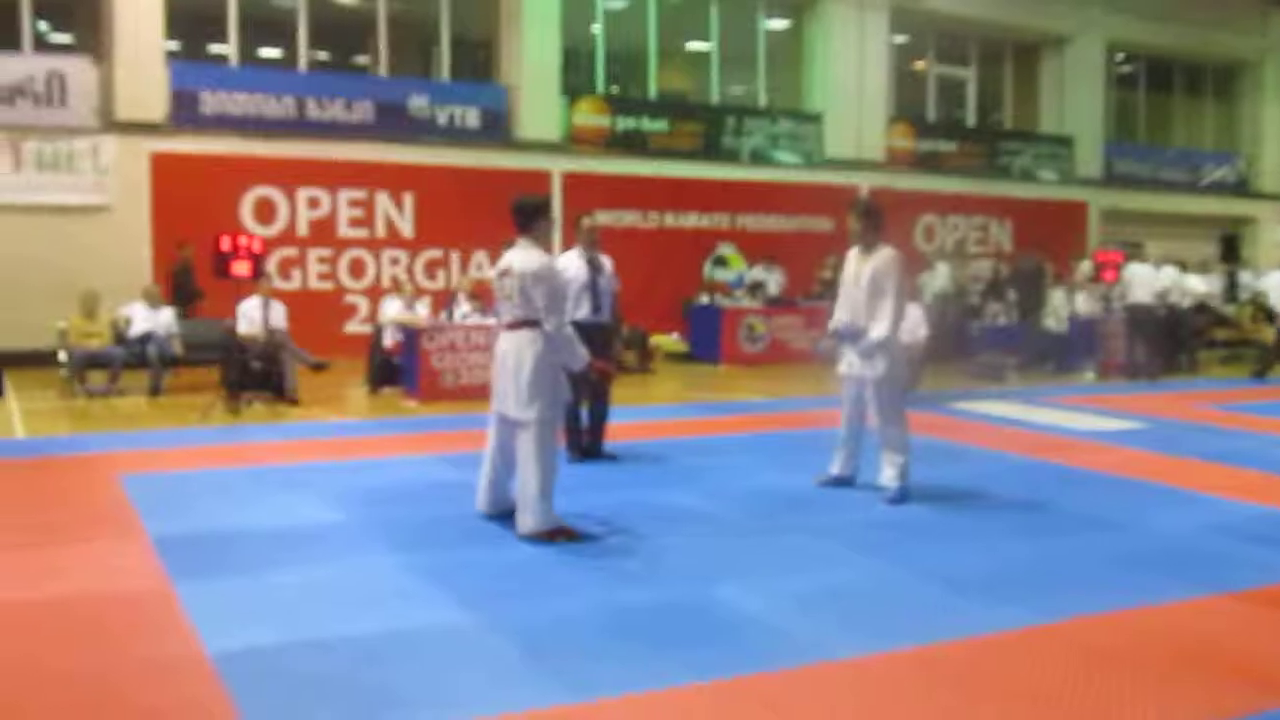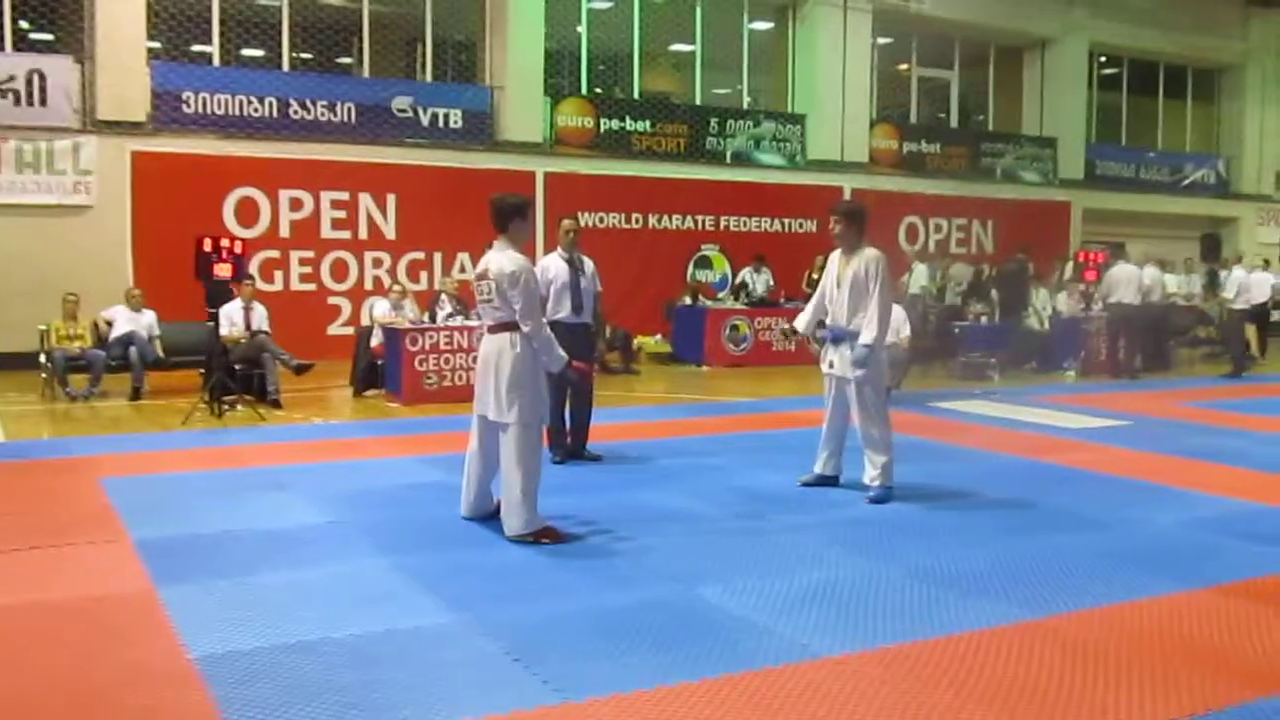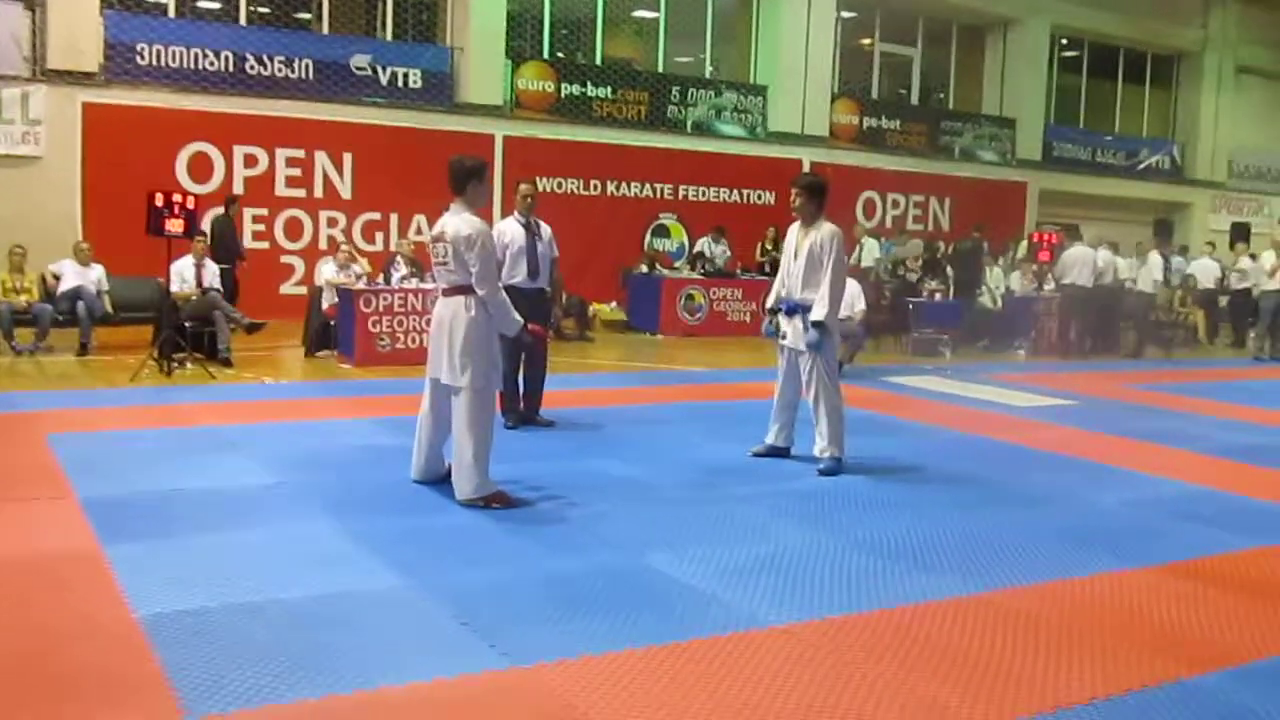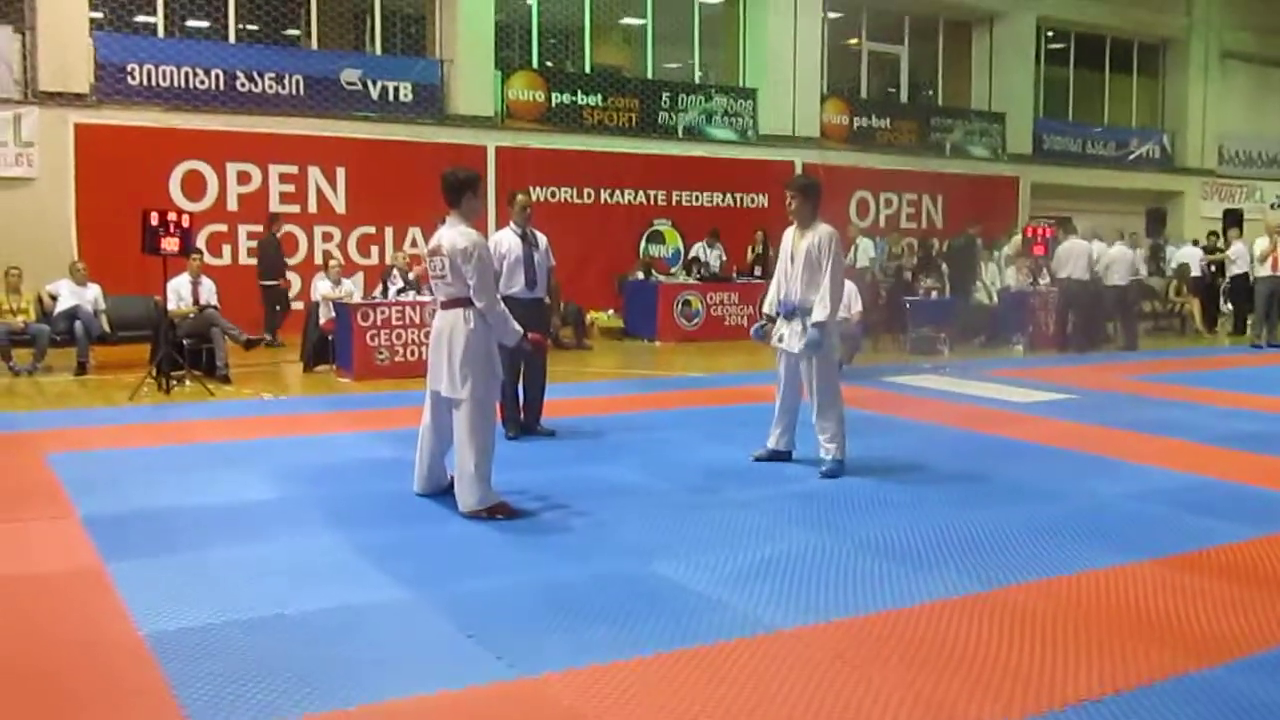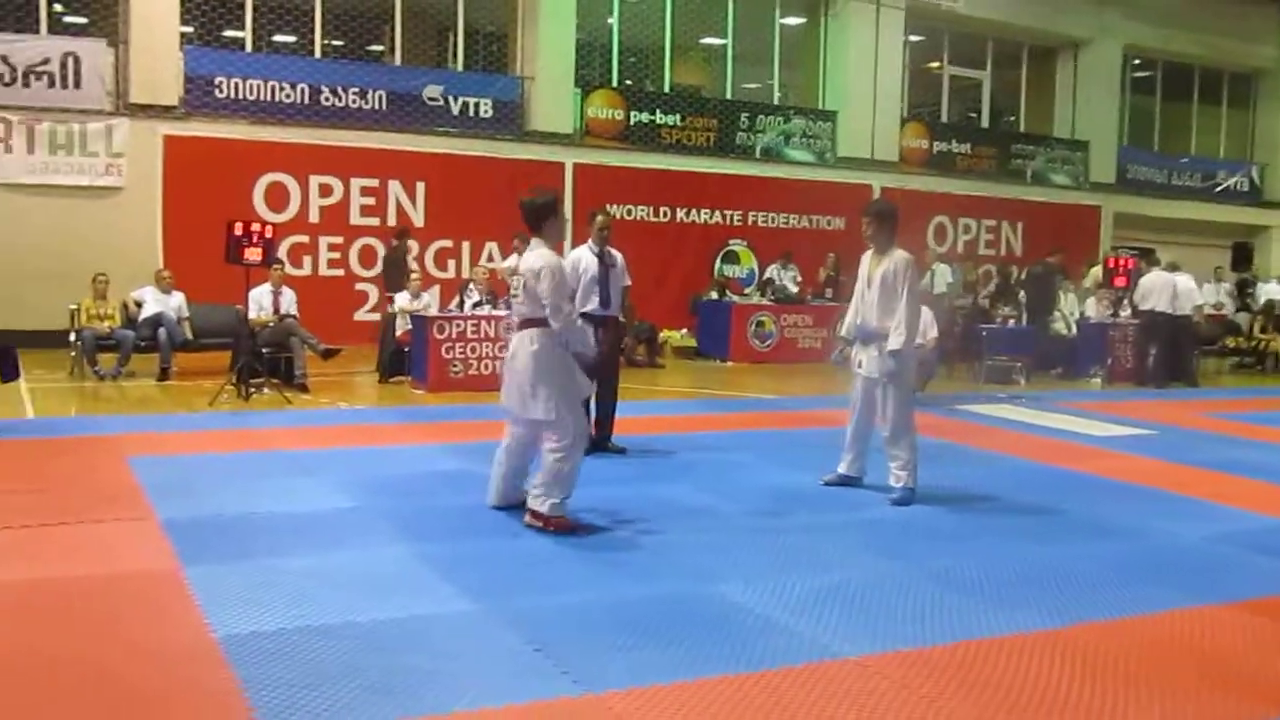
dt=0.5s
person 1, frame 1
left shoulder: (504, 262)
right shoulder: (540, 263)
right elbow: (554, 321)
right wrist: (583, 361)
left hip: (507, 346)
right hip: (534, 349)
left knee: (505, 425)
right knee: (536, 434)
left ankle: (494, 499)
right ankle: (536, 520)
person 1, frame 2
left shoulder: (485, 263)
right shoulder: (517, 265)
right elbow: (533, 323)
right wrist: (563, 363)
left hip: (491, 348)
right hip: (517, 353)
left knee: (487, 429)
right knee: (520, 436)
left ankle: (477, 502)
right ankle: (522, 522)
person 1, frame 3
left shoulder: (441, 225)
right shoulder: (475, 229)
right elbow: (488, 287)
right wrist: (519, 327)
left hip: (446, 311)
right hip: (471, 317)
left knee: (439, 393)
right knee: (473, 401)
left ankle: (428, 465)
right ankle: (473, 487)
person 1, frame 4
left shoulder: (437, 238)
right shoulder: (471, 241)
right elbow: (486, 299)
right wrist: (518, 336)
left hip: (444, 324)
right hip: (469, 329)
left knee: (440, 407)
right knee: (474, 412)
left ankle: (430, 478)
right ankle: (476, 498)
person 1, frame 5
left shoulder: (527, 260)
right shoulder: (549, 263)
right elbow: (562, 319)
left wrist: (583, 343)
right wrist: (590, 348)
left hip: (524, 346)
right hip: (542, 350)
left knee: (526, 428)
right knee: (569, 430)
left ankle: (506, 492)
right ankle: (543, 507)
person 2, frame 1
left shoulder: (889, 258)
right shoulder: (852, 256)
left elbow: (893, 306)
left wrist: (877, 339)
right wrist: (836, 331)
left hip: (879, 349)
right hip: (853, 345)
left knee: (888, 415)
right knee: (851, 412)
left ankle: (895, 480)
right ankle: (843, 469)
person 2, frame 2
left shoulder: (874, 259)
right shoulder: (834, 258)
left elbow: (879, 307)
right elbow: (821, 298)
left wrist: (868, 345)
right wrist: (799, 327)
left hip: (860, 348)
right hip: (836, 347)
left knee: (870, 417)
right knee: (834, 414)
left ankle: (880, 480)
right ankle: (827, 469)
person 2, frame 3
left shoulder: (830, 235)
right shoulder: (793, 230)
left elbow: (832, 283)
left wrist: (819, 324)
right wrist: (772, 311)
left hip: (812, 322)
right hip: (789, 319)
left knee: (822, 389)
right knee: (785, 385)
left ankle: (831, 452)
right ankle: (779, 440)
person 2, frame 4
left shoulder: (827, 235)
right shoulder: (788, 234)
left elbow: (832, 284)
left wrist: (820, 324)
right wrist: (768, 316)
left hip: (812, 324)
right hip: (788, 323)
left knee: (823, 391)
right knee: (786, 388)
left ankle: (833, 454)
right ankle: (780, 445)
person 2, frame 5
left shoulder: (903, 262)
right shoulder: (867, 258)
left elbow: (908, 311)
left wrist: (896, 352)
right wrist: (847, 339)
left hip: (889, 351)
right hip: (866, 348)
left knee: (895, 418)
right knee: (859, 413)
left ankle: (904, 483)
right ankle: (850, 469)
person 3, frame 1
left shoulder: (606, 263)
right shoulder: (565, 263)
left elbow: (613, 301)
left wrist: (614, 336)
left hip: (601, 330)
right hip: (576, 330)
left knee: (600, 390)
right knee: (573, 391)
left ankle: (594, 444)
right ankle: (575, 445)
person 3, frame 2
left shoulder: (588, 264)
right shoulder: (547, 264)
left elbow: (597, 302)
right elbow: (538, 302)
left wrist: (599, 335)
left hip: (583, 331)
right hip: (558, 331)
left knee: (583, 391)
right knee: (556, 392)
left ankle: (578, 445)
right ankle: (558, 447)
person 3, frame 3
left shoulder: (545, 230)
right shoulder: (503, 228)
left elbow: (553, 268)
right elbow: (494, 267)
left wrist: (556, 301)
left hip: (539, 297)
right hip: (513, 295)
left knee: (537, 357)
right knee: (510, 357)
left ankle: (531, 411)
right ankle: (511, 412)
person 3, frame 4
left shoulder: (541, 239)
right shoulder: (499, 239)
left elbow: (550, 277)
right elbow: (492, 278)
left wrist: (555, 310)
left hip: (537, 306)
right hip: (511, 306)
left knee: (537, 367)
right knee: (509, 368)
left ankle: (532, 420)
right ankle: (511, 422)
person 3, frame 5
left shoulder: (618, 258)
right shoulder: (577, 257)
left elbow: (625, 296)
right elbow: (568, 295)
left wrist: (629, 330)
left hip: (611, 325)
right hip: (586, 323)
left knee: (609, 384)
left ankle: (603, 437)
